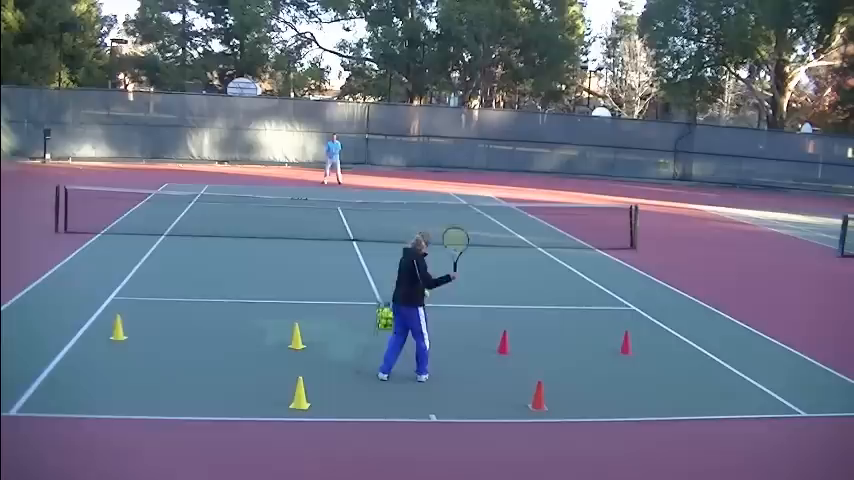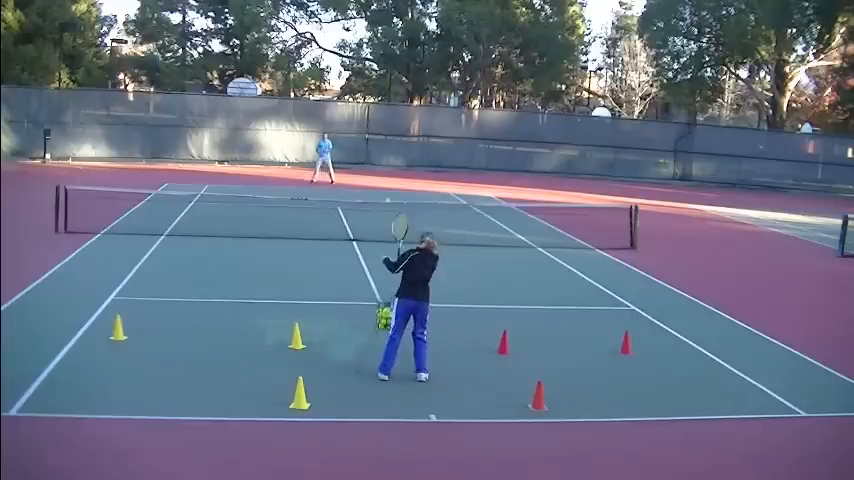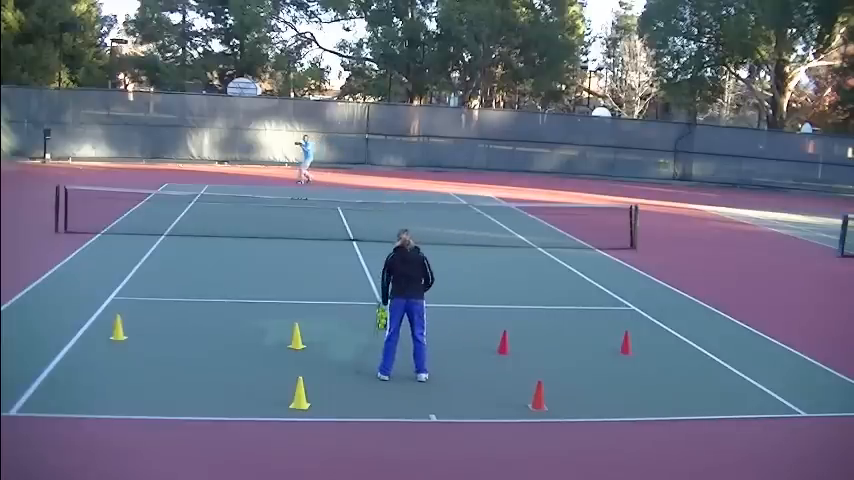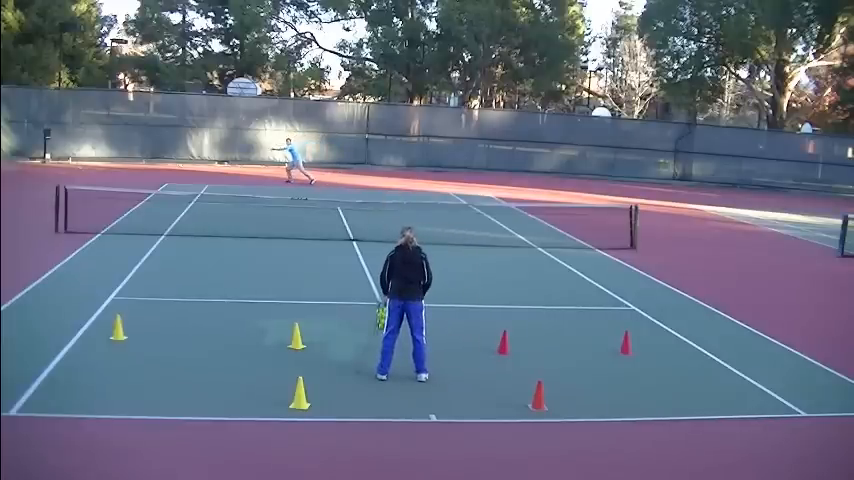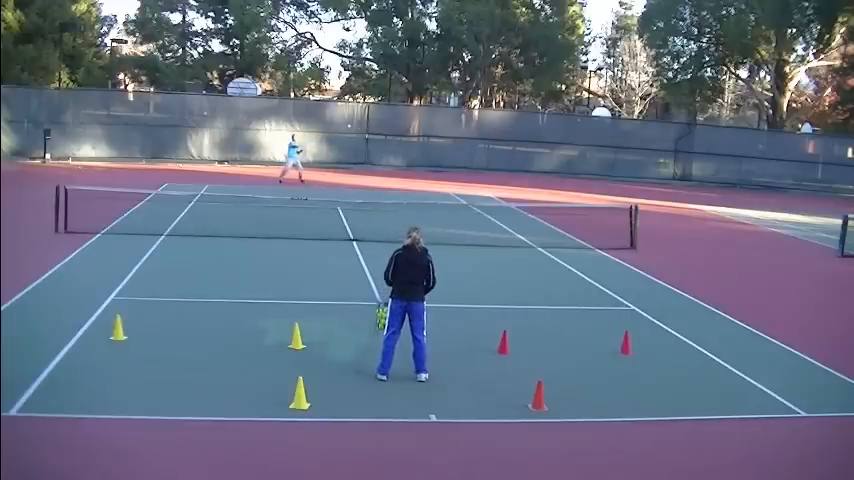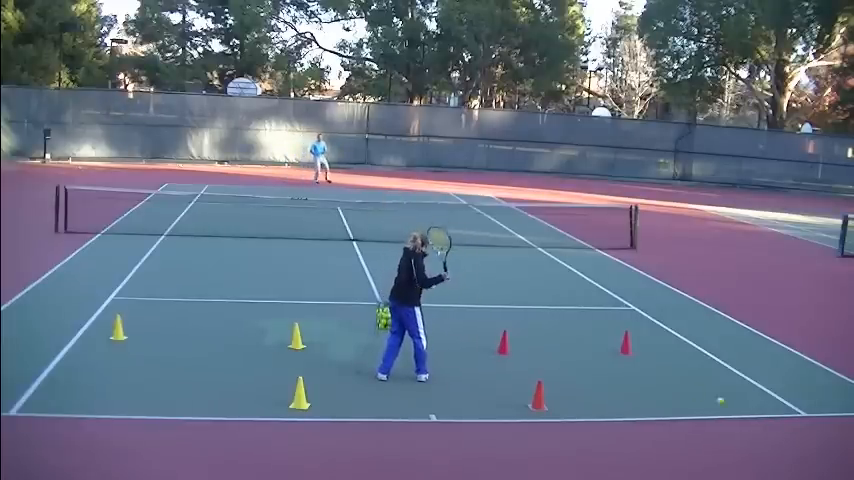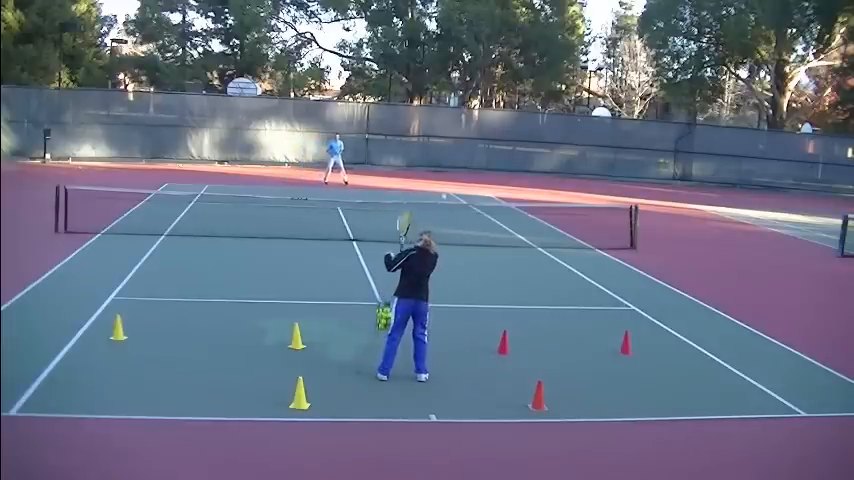
dt=0.7s
person 1, frame 1
left shoulder: (406, 256)
right shoulder: (418, 259)
right elbow: (428, 283)
right wrist: (449, 277)
left hip: (398, 302)
right hip: (413, 305)
left knee: (398, 335)
right knee: (422, 339)
left ankle: (384, 371)
right ankle: (421, 373)
person 1, frame 2
left shoulder: (412, 254)
right shoulder: (433, 261)
left elbow: (395, 268)
left wrist: (386, 260)
left hip: (404, 299)
right hip: (423, 301)
left knee: (395, 334)
right knee: (420, 336)
left ankle: (384, 372)
right ankle: (421, 372)
person 1, frame 3
left shoulder: (392, 257)
right shoulder: (420, 256)
left elbow: (385, 280)
right elbow: (430, 279)
left wrist: (385, 300)
left hip: (397, 299)
right hip: (416, 299)
left knee: (391, 335)
right knee: (419, 335)
left ankle: (384, 371)
right ankle: (421, 372)
person 1, frame 4
left shoulder: (393, 255)
right shoulder: (421, 256)
left elbow: (384, 277)
right elbow: (428, 279)
left wrist: (386, 292)
right wrist: (421, 294)
left hip: (395, 299)
right hip: (415, 300)
left knee: (390, 335)
right knee: (418, 336)
left ankle: (382, 371)
right ankle: (421, 372)
person 1, frame 5
left shoulder: (398, 254)
right shoulder: (426, 258)
left elbow: (388, 277)
right elbow: (431, 282)
left hip: (397, 299)
right hip: (417, 301)
left knee: (391, 335)
right knee: (419, 336)
left ankle: (383, 371)
right ankle: (421, 372)
person 1, frame 6
left shoulder: (407, 255)
right shoulder: (416, 259)
right elbow: (423, 282)
right wrist: (441, 277)
left hip: (395, 300)
right hip: (409, 304)
left knee: (395, 336)
right knee: (419, 338)
left ankle: (383, 371)
right ankle: (421, 373)
person 1, frame 7
left shoulder: (410, 253)
right shoulder: (433, 259)
left elbow: (391, 267)
left wrist: (388, 256)
left hip: (403, 298)
right hip: (422, 301)
left knee: (394, 335)
right knee: (420, 336)
left ankle: (383, 372)
right ankle: (421, 372)
